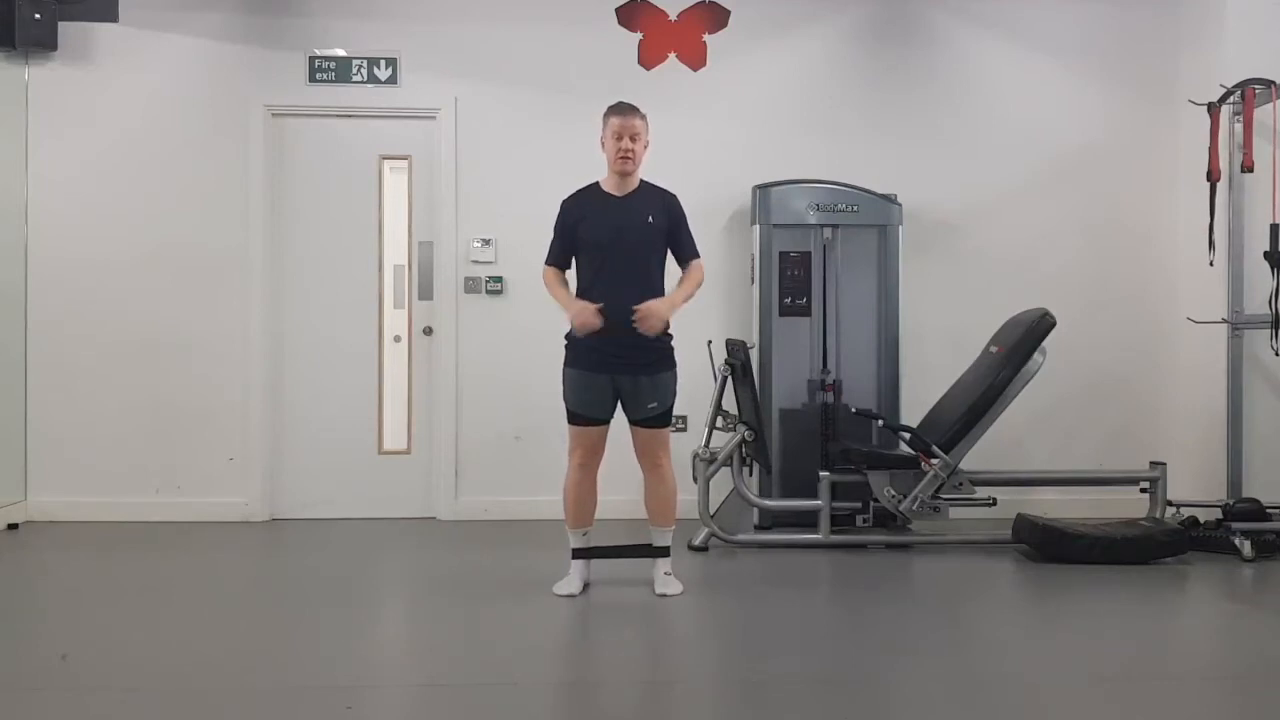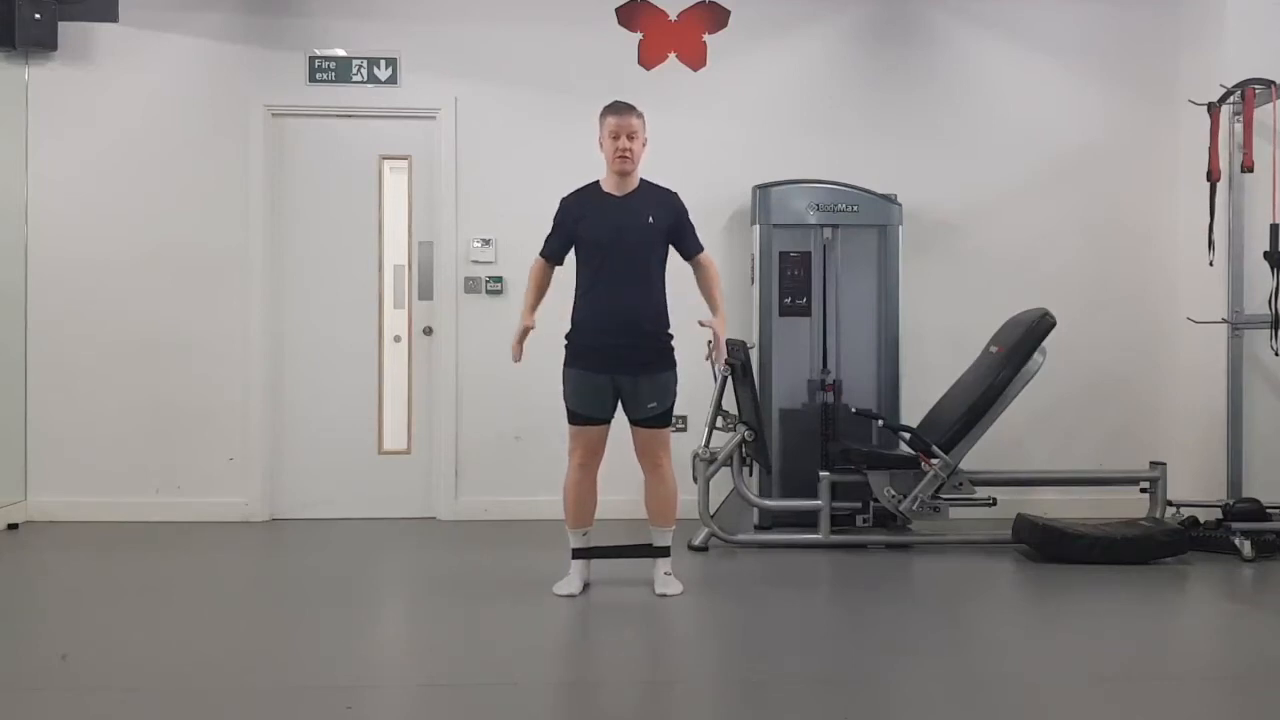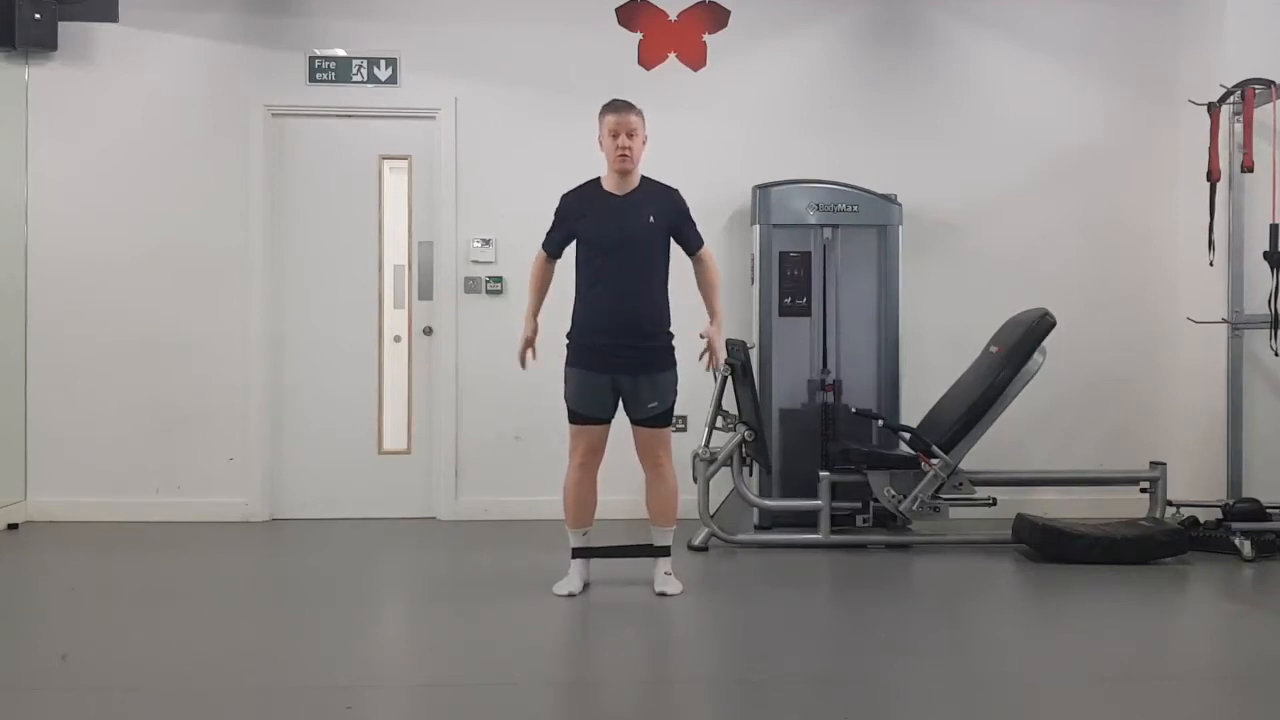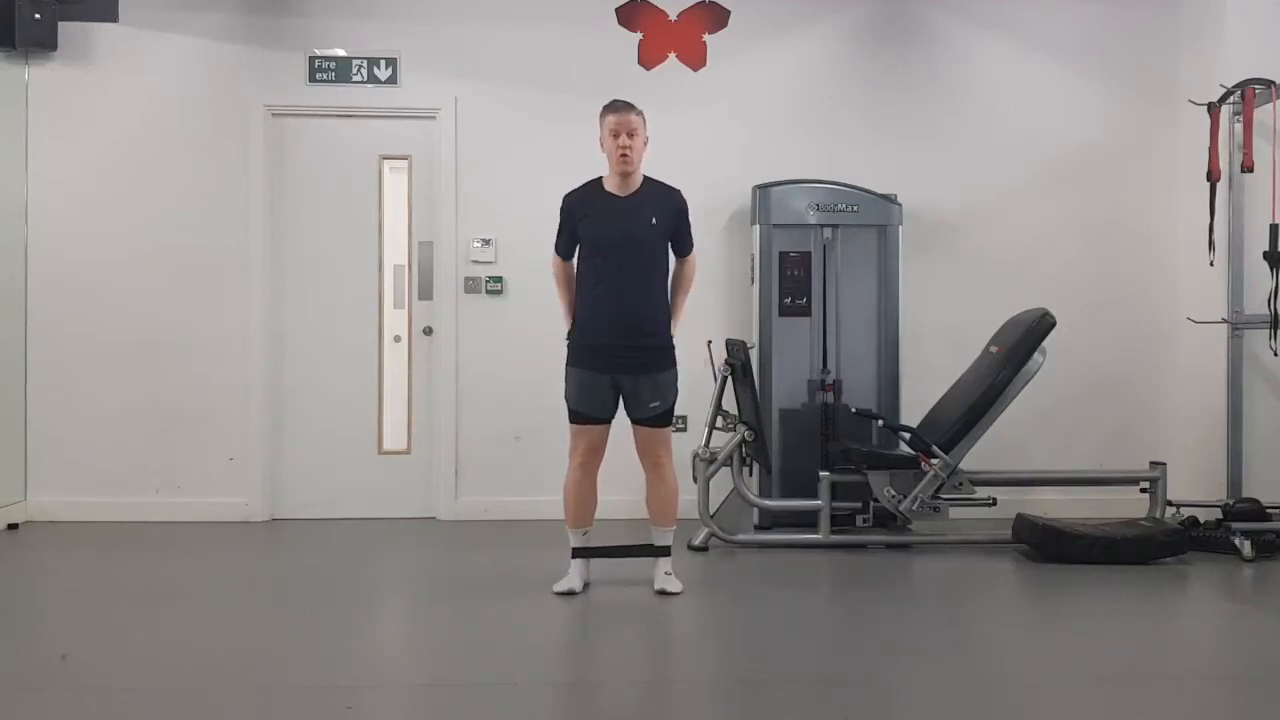
dt=0.2s
person 1, frame 1
left shoulder: (664, 203)
right shoulder: (577, 205)
left elbow: (694, 267)
right elbow: (552, 270)
left wrist: (670, 303)
right wrist: (570, 304)
left hip: (650, 357)
right hip: (588, 357)
left knee: (656, 459)
right knee: (582, 459)
left ankle: (662, 562)
right ankle: (578, 562)
person 1, frame 2
left shoulder: (665, 202)
right shoulder: (576, 204)
left elbow: (700, 260)
right elbow: (546, 262)
left wrist: (718, 314)
right wrist: (527, 313)
left hip: (650, 355)
right hip: (588, 356)
left knee: (657, 458)
right knee: (582, 458)
left ankle: (663, 562)
right ankle: (578, 562)
person 1, frame 3
left shoulder: (666, 200)
right shoulder: (577, 202)
left elbow: (701, 256)
right elbow: (547, 256)
left wrist: (715, 320)
right wrist: (531, 317)
left hip: (651, 355)
right hip: (589, 354)
left knee: (657, 459)
right knee: (583, 458)
left ankle: (663, 562)
right ankle: (578, 562)
person 1, frame 4
left shoulder: (669, 201)
right shoulder: (578, 202)
left elbow: (685, 263)
right elbow: (563, 264)
left wrist: (673, 318)
right wrist: (571, 319)
left hip: (652, 355)
right hip: (590, 355)
left knee: (658, 458)
right knee: (583, 458)
left ankle: (663, 561)
right ankle: (578, 562)
